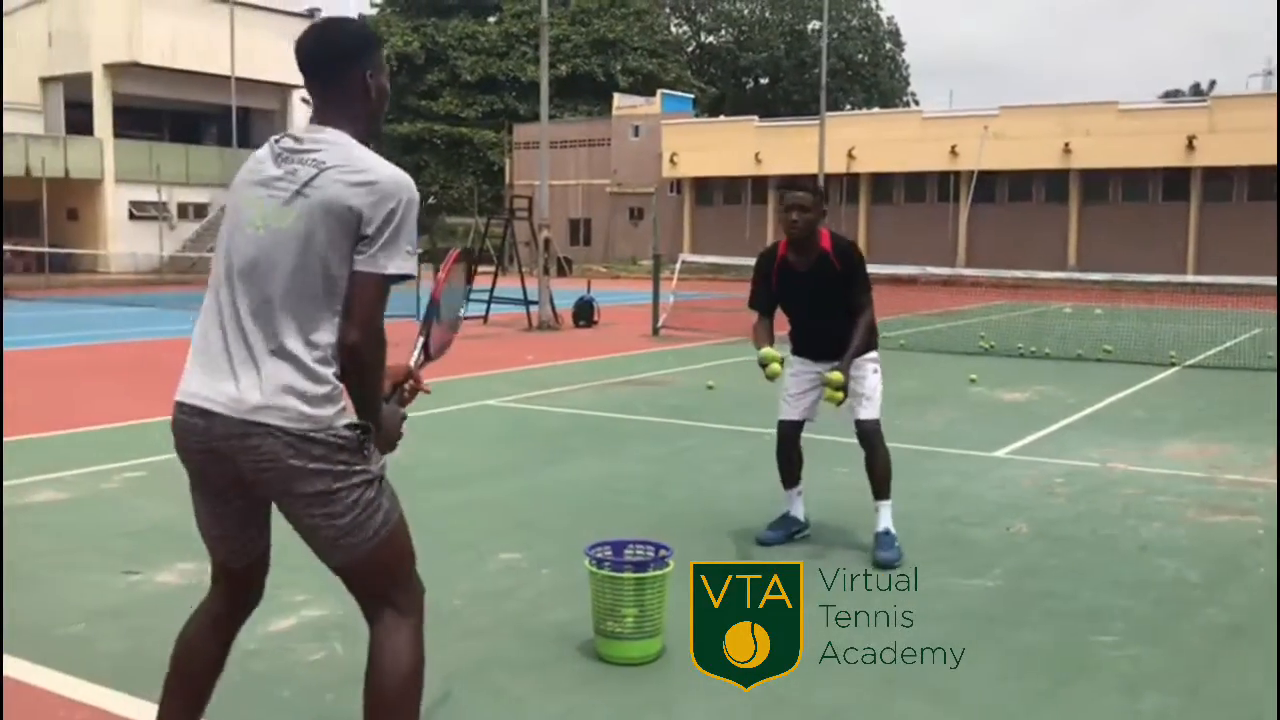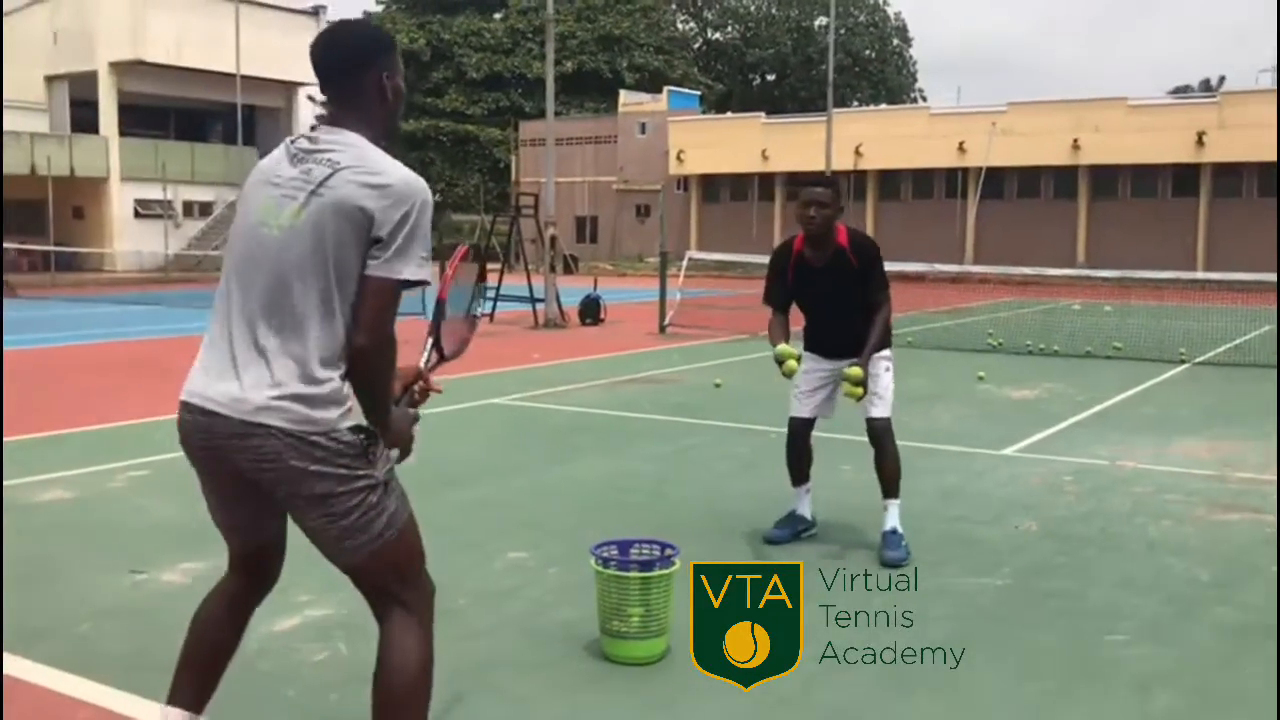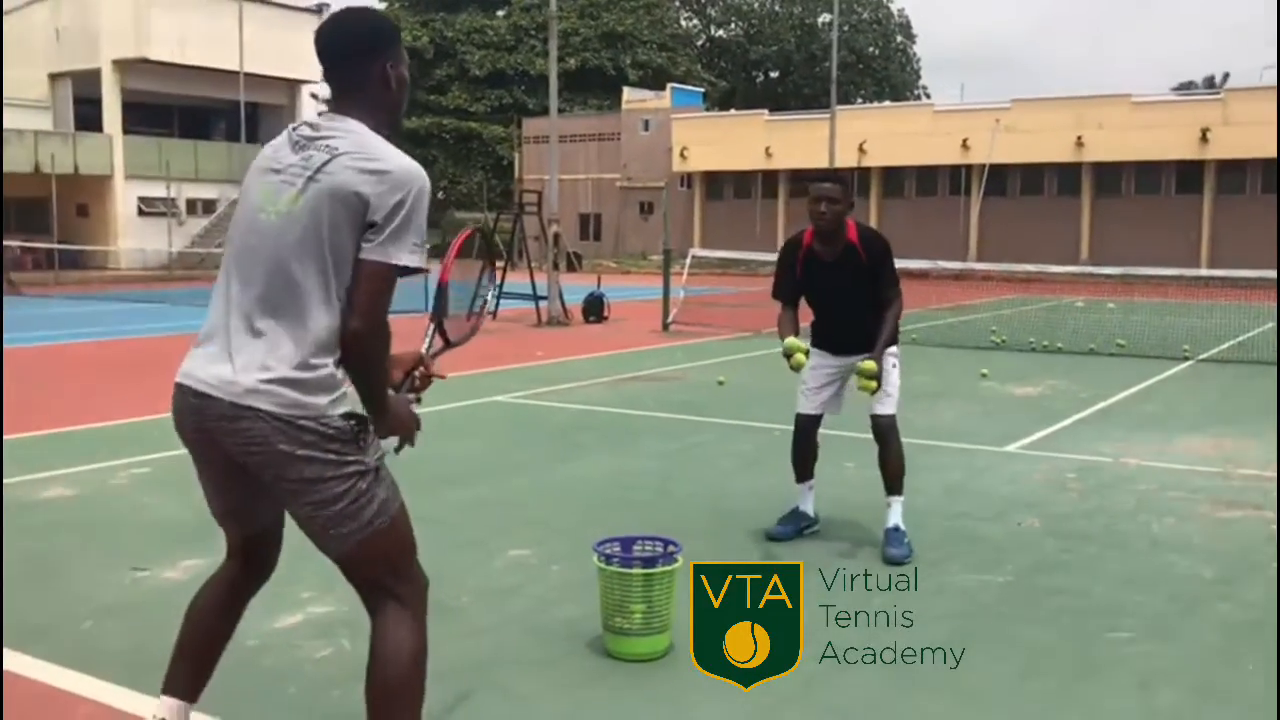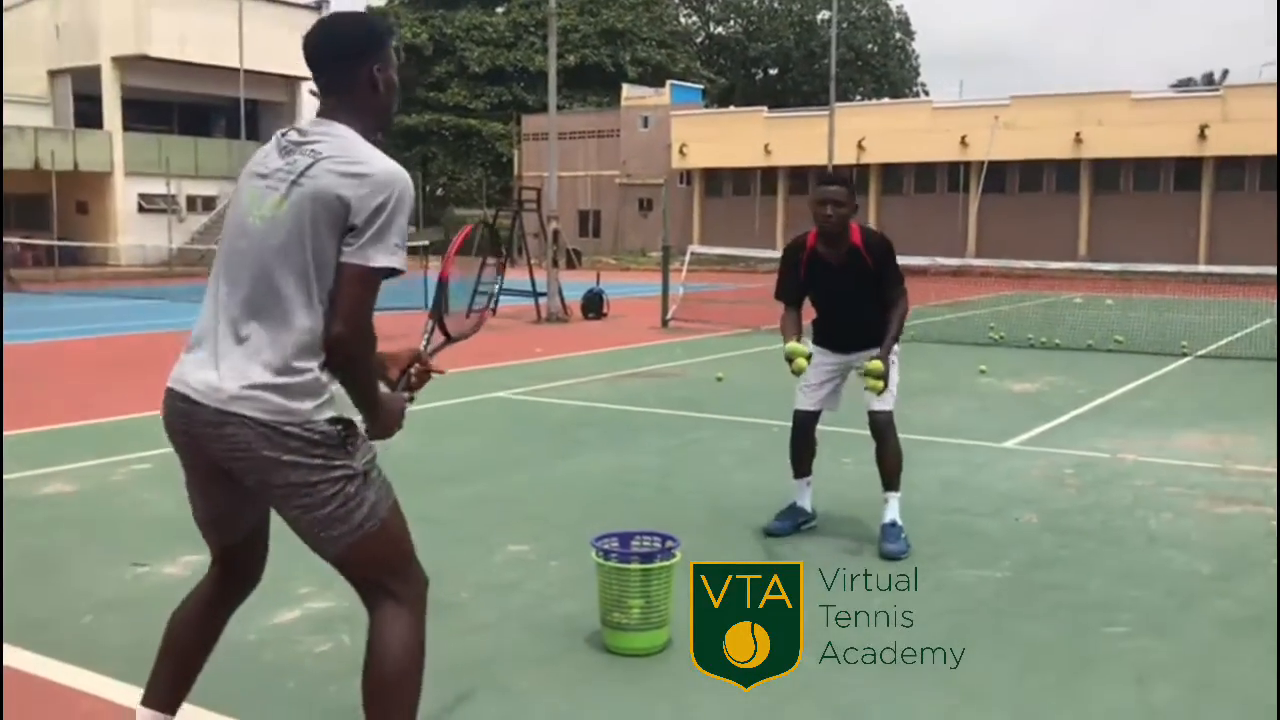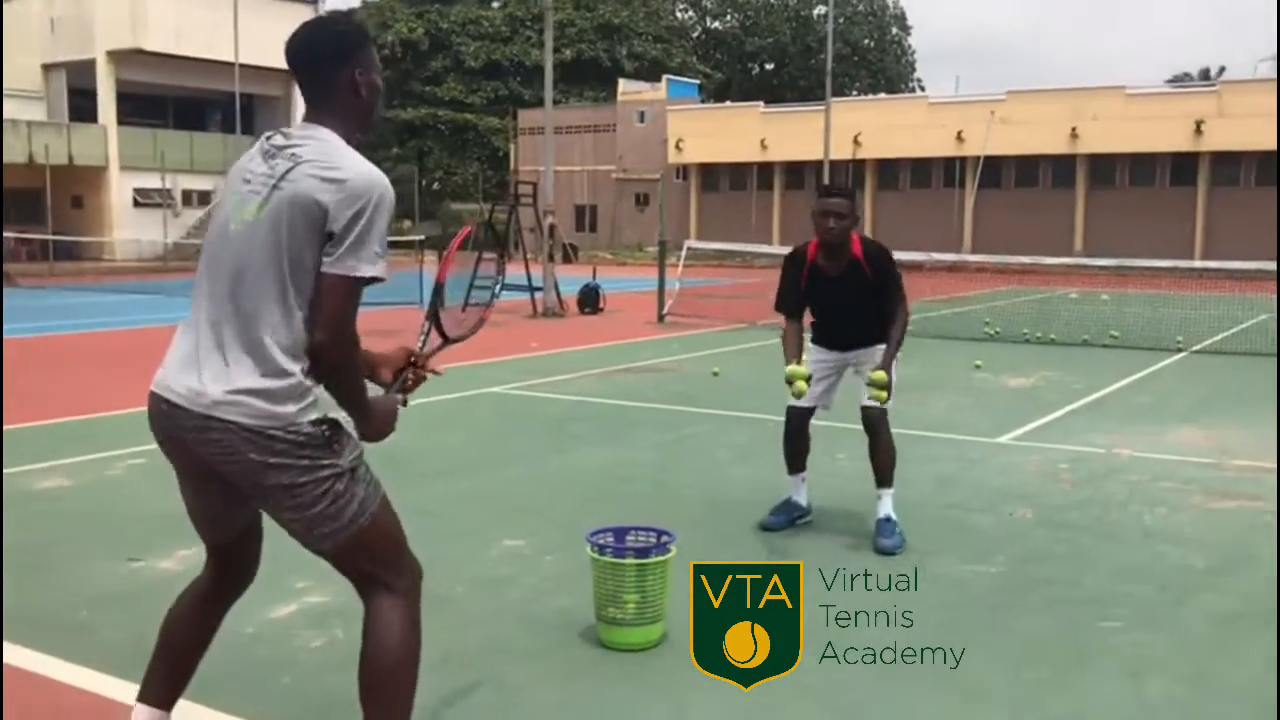
dt=0.1s
person 1, frame 1
left shoulder: (259, 165)
right shoulder: (384, 184)
right elbow: (359, 332)
left wrist: (362, 379)
right wrist: (375, 418)
left hip: (199, 412)
right hip: (296, 430)
left knee: (233, 590)
right knee: (397, 603)
person 1, frame 2
left shoulder: (273, 165)
right shoulder: (398, 188)
right elbow: (366, 336)
left wrist: (373, 381)
right wrist: (384, 422)
left hip: (206, 410)
right hip: (299, 430)
left knee: (249, 572)
right knee: (407, 600)
person 1, frame 3
left shoulder: (277, 152)
right shoulder: (396, 174)
right elbow: (360, 322)
left wrist: (378, 366)
right wrist: (383, 409)
left hip: (200, 395)
right hip: (293, 416)
left knee: (248, 562)
right knee: (399, 594)
person 1, frame 4
left shoulder: (269, 156)
right shoulder: (380, 177)
right elbow: (344, 326)
left wrist: (374, 364)
right wrist: (375, 409)
left hip: (191, 399)
right hip: (280, 419)
left knee: (233, 569)
right knee: (398, 591)
person 1, frame 5
left shoulder: (257, 161)
right shoulder: (360, 183)
right elbow: (325, 334)
left wrist: (370, 364)
right wrist: (366, 411)
left hip: (176, 403)
right hip: (266, 423)
left knee: (229, 565)
right knee: (394, 582)
person 2, frame 1
left shoulder: (844, 252)
right shoulder: (770, 261)
left elbow: (865, 312)
right elbow: (763, 317)
left wrist: (847, 362)
right wrist: (766, 352)
left hip: (856, 353)
right hip: (804, 355)
left knee: (868, 430)
right knee: (786, 431)
left ankle: (884, 526)
right ankle: (796, 514)
person 2, frame 2
left shoulder: (861, 247)
right shoulder: (785, 256)
left elbow: (883, 307)
right elbow: (779, 313)
left wrist: (865, 358)
right wrist: (781, 349)
left hip: (869, 349)
right hip: (818, 352)
left knee: (879, 428)
right knee: (797, 428)
left ankle: (892, 525)
right ankle: (803, 512)
person 2, frame 3
left shoulder: (871, 243)
right shoulder: (794, 251)
left elbow: (894, 302)
right elbow: (788, 307)
left wrist: (879, 352)
right wrist: (790, 343)
left hip: (875, 346)
right hip: (825, 348)
left knee: (884, 425)
right knee: (804, 423)
left ankle: (895, 522)
right ankle: (805, 509)
person 2, frame 4
left shoulder: (875, 245)
right shoulder: (797, 252)
left elbow: (899, 302)
right elbow: (792, 309)
left wrist: (885, 351)
right wrist: (793, 347)
left hip: (876, 344)
right hip: (826, 345)
left knee: (881, 421)
right knee: (802, 420)
left ankle: (892, 518)
right ankle: (803, 504)
person 2, frame 5
left shoulder: (876, 256)
right shoulder: (798, 262)
left elbow: (898, 311)
right elbow: (792, 321)
left wrist: (887, 361)
right wrist: (794, 365)
left hip: (873, 345)
right hip: (824, 344)
left knee: (875, 417)
right knee: (796, 414)
left ankle: (886, 514)
right ankle: (798, 500)
